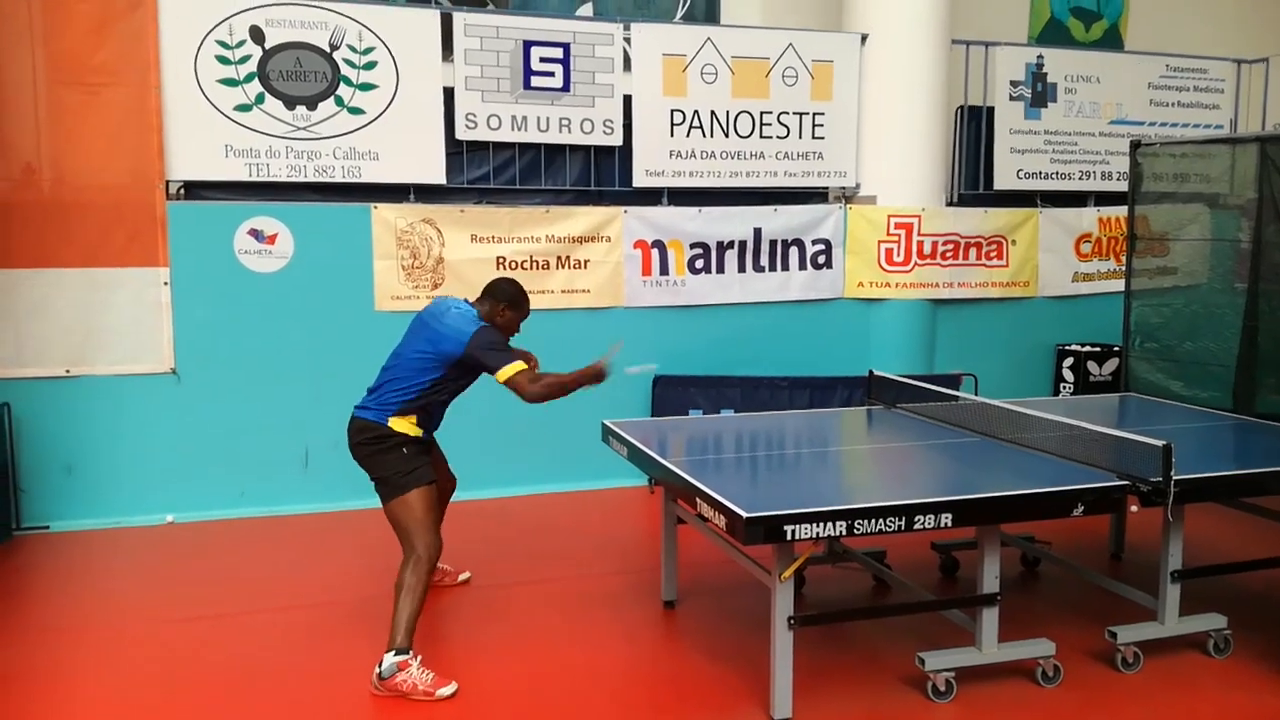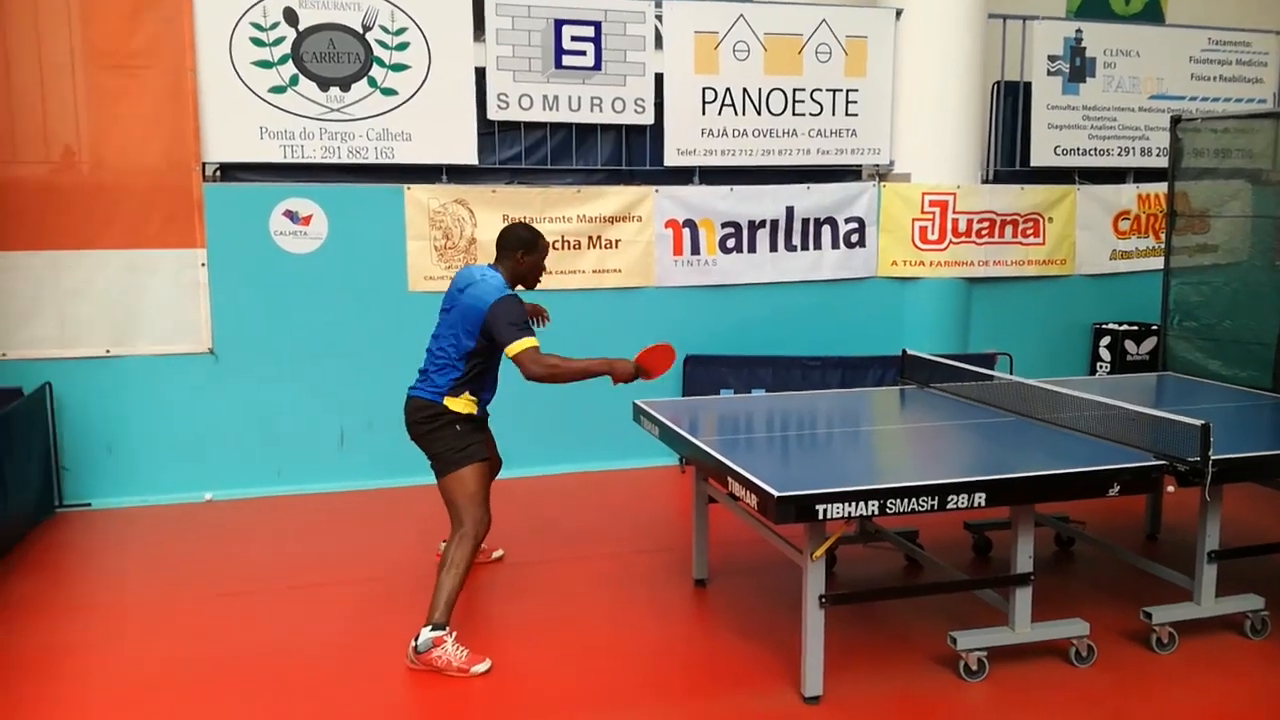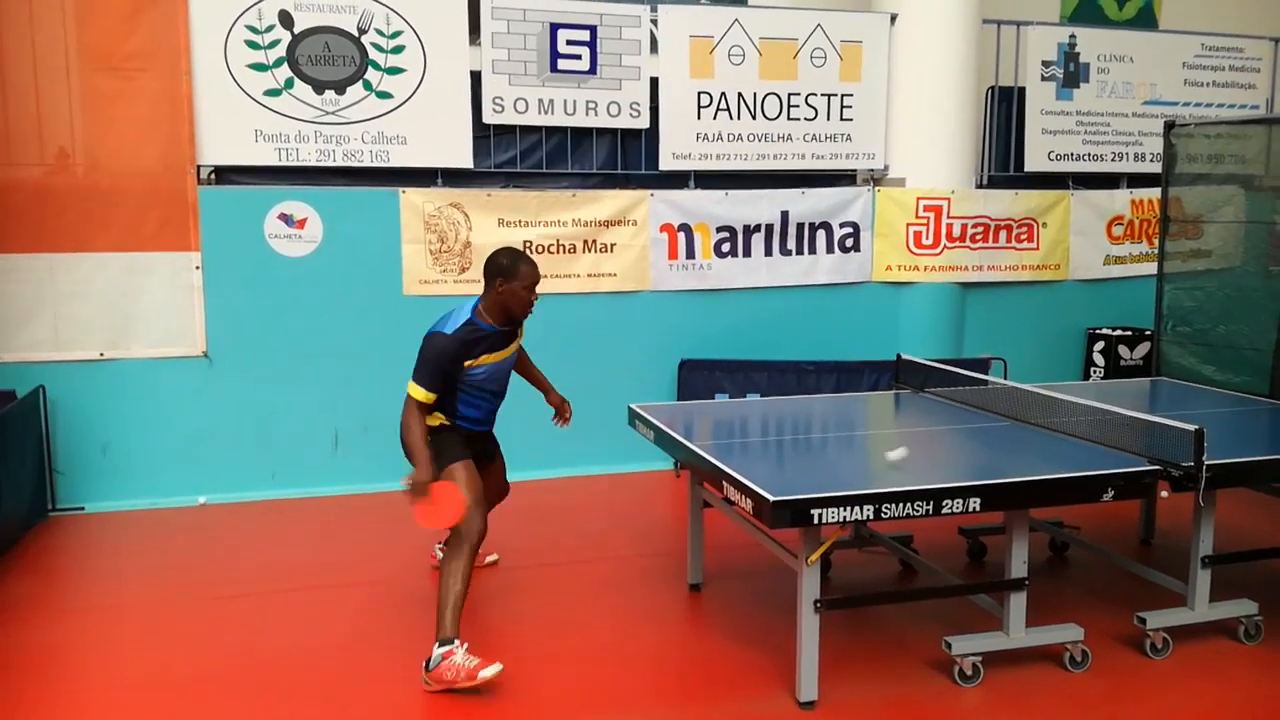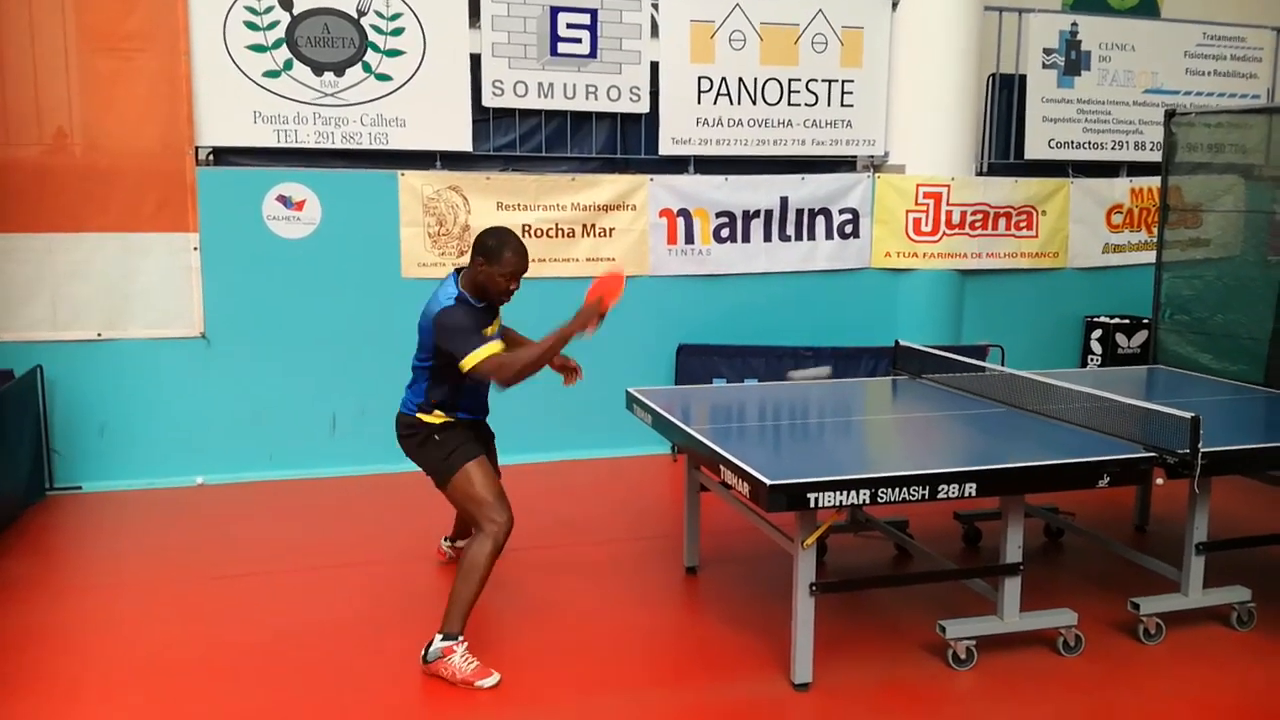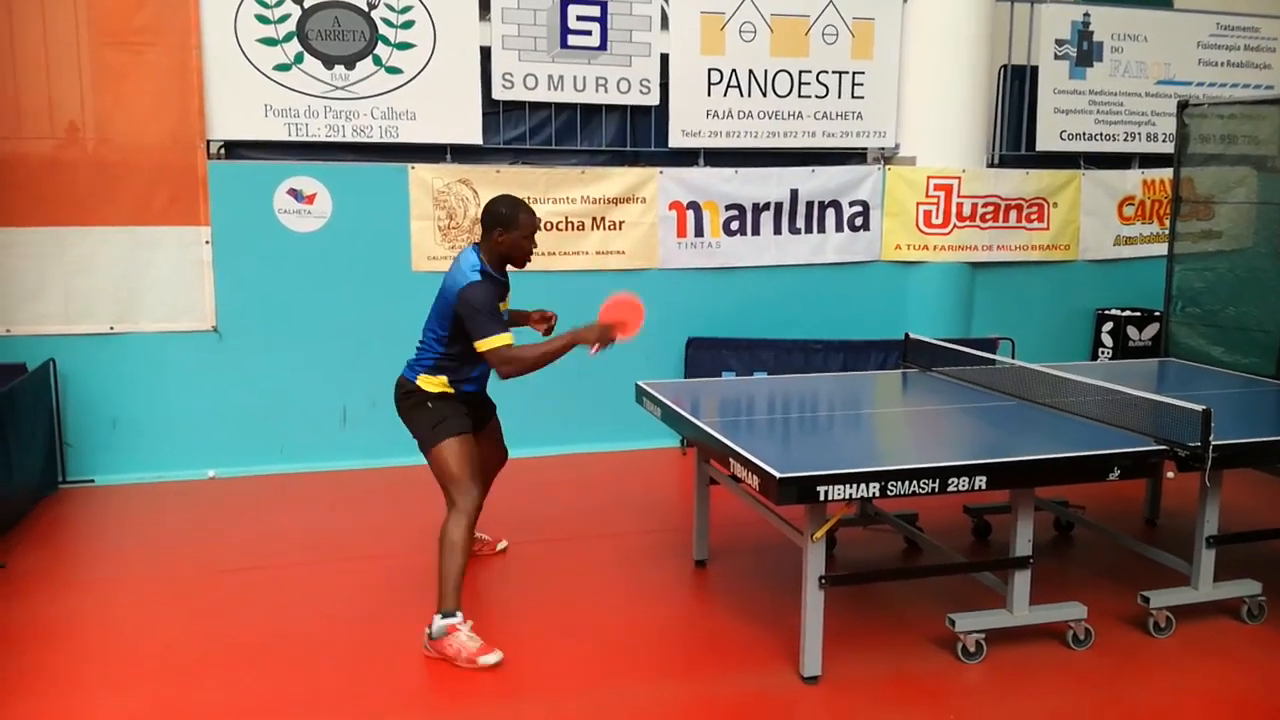
dt=0.3s
person 1, frame 1
left shoulder: (445, 307)
right shoulder: (480, 334)
right elbow: (533, 390)
left wrist: (514, 357)
right wrist: (585, 377)
left hip: (387, 427)
right hip: (385, 437)
left knee: (443, 485)
right knee: (423, 547)
left ankle: (426, 571)
right ankle: (397, 664)
person 1, frame 2
left shoulder: (471, 276)
right shoulder: (504, 301)
right elbow: (533, 366)
left wrist: (526, 313)
right wrist: (612, 366)
left hip: (443, 405)
right hip: (444, 414)
left knee: (487, 468)
right knee: (475, 523)
left ankle: (455, 547)
right ankle: (431, 640)
person 1, frame 3
left shoulder: (509, 317)
right shoulder: (448, 338)
right elbow: (414, 410)
left wrist: (549, 390)
right wrist: (423, 466)
left hip: (473, 429)
right hip: (439, 431)
left knee: (495, 490)
right knee: (470, 525)
left ankle: (448, 549)
right ankle: (445, 653)
person 1, frame 4
left shoulder: (472, 291)
right shoulder: (449, 315)
left elbow: (497, 338)
right elbow: (502, 372)
left wrist: (554, 356)
right wrist: (561, 337)
left hip: (459, 420)
right hip: (432, 428)
left knee: (482, 486)
right knee: (496, 522)
left ankle: (456, 542)
right ankle: (445, 648)
person 1, frame 5
left shoulder: (480, 263)
right shoulder: (474, 289)
right elbow: (509, 364)
left wrist: (524, 318)
right wrist: (577, 337)
left hip: (461, 391)
right hip: (430, 396)
left knee: (493, 459)
right knee: (467, 498)
left ankle: (463, 537)
right ankle: (446, 625)
